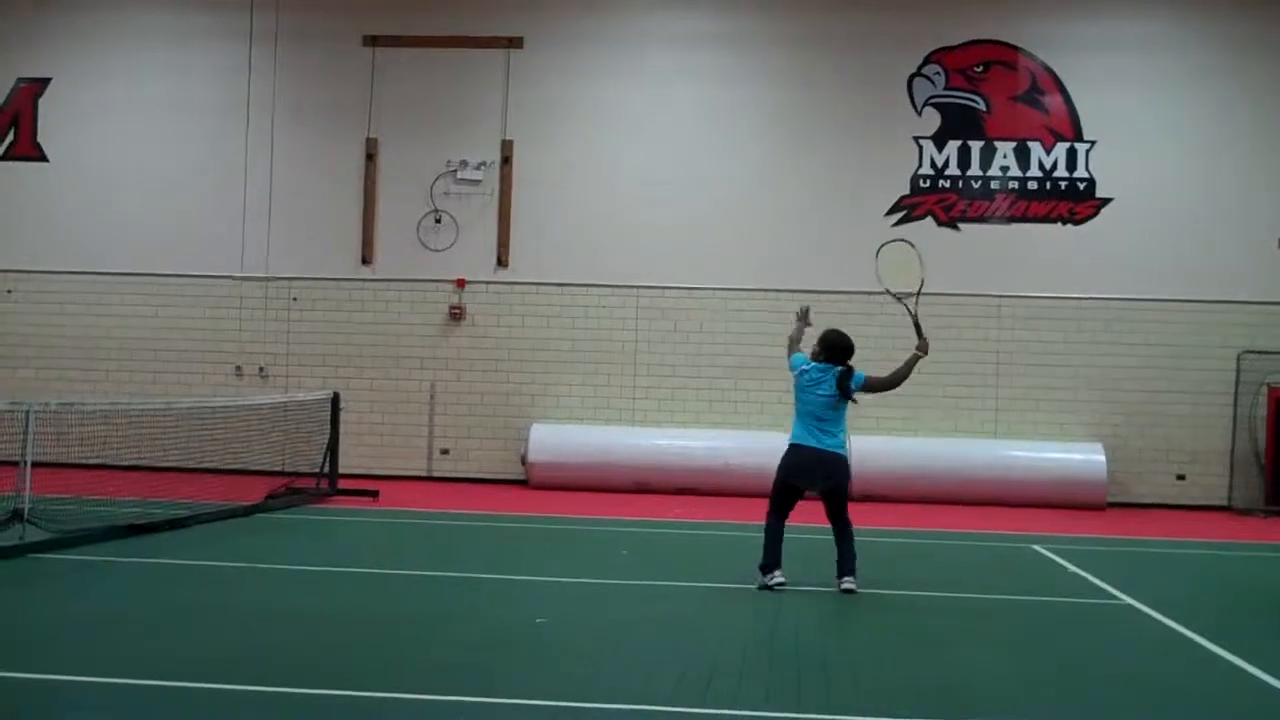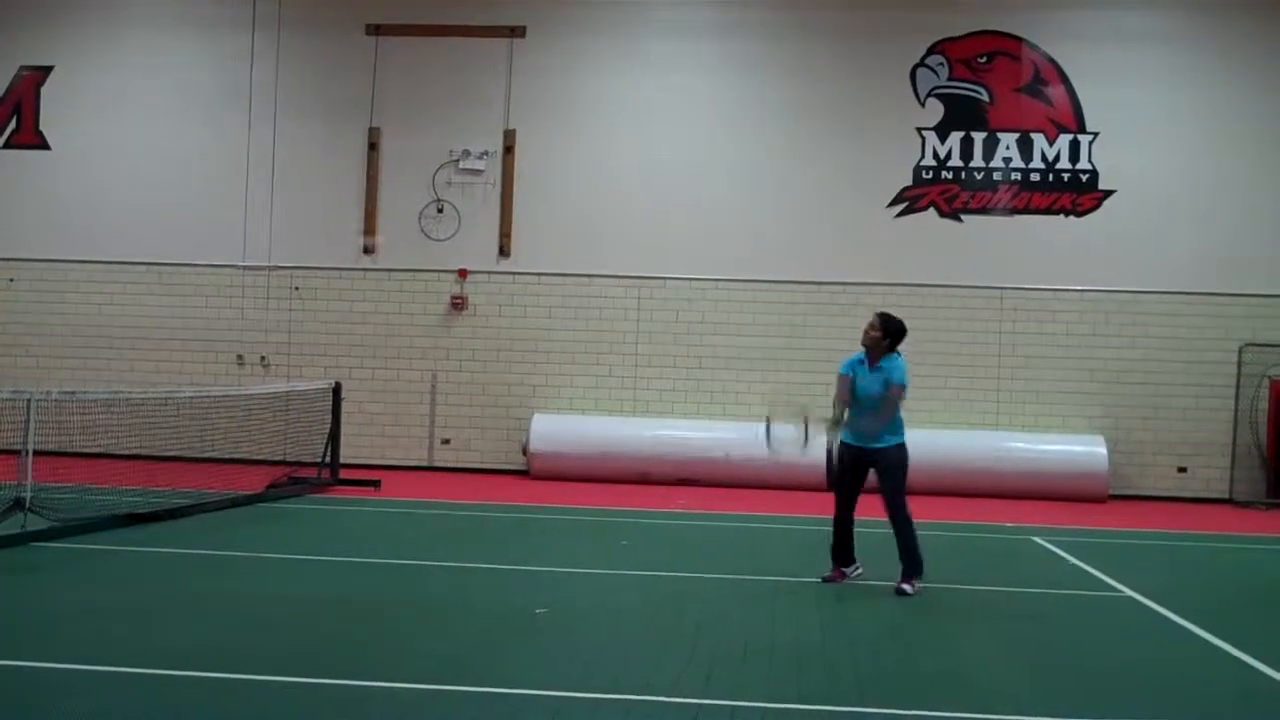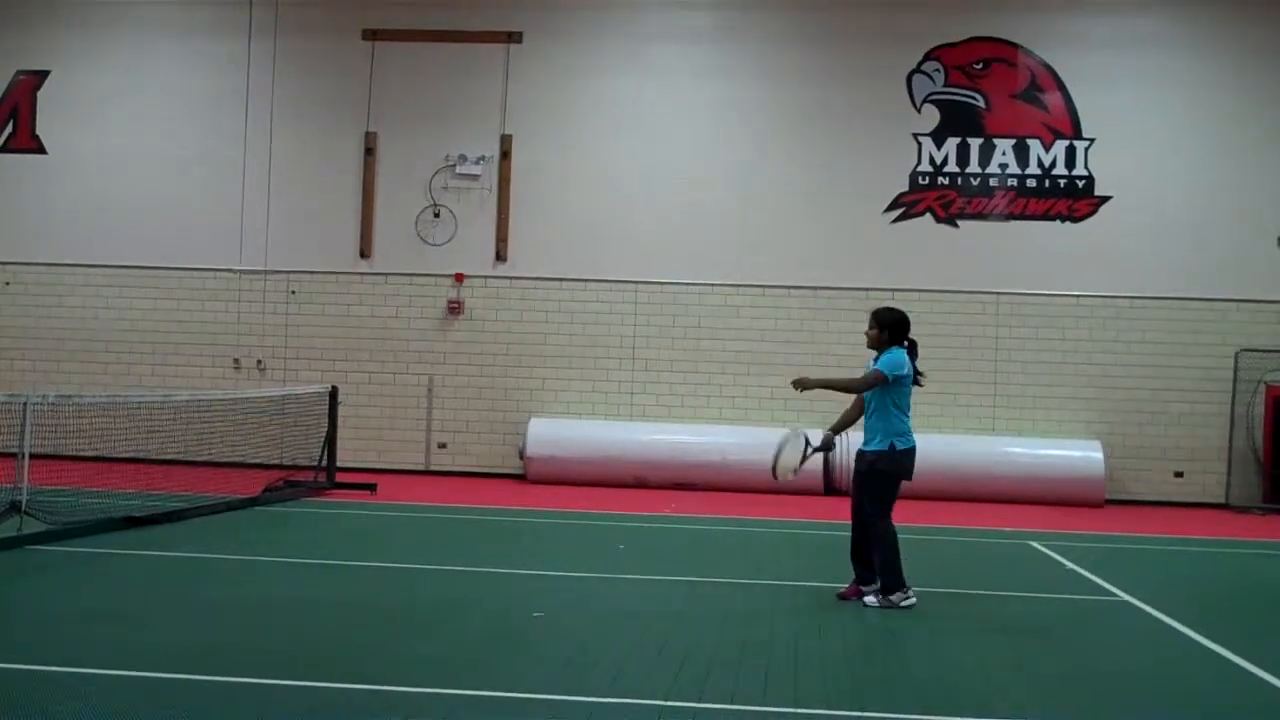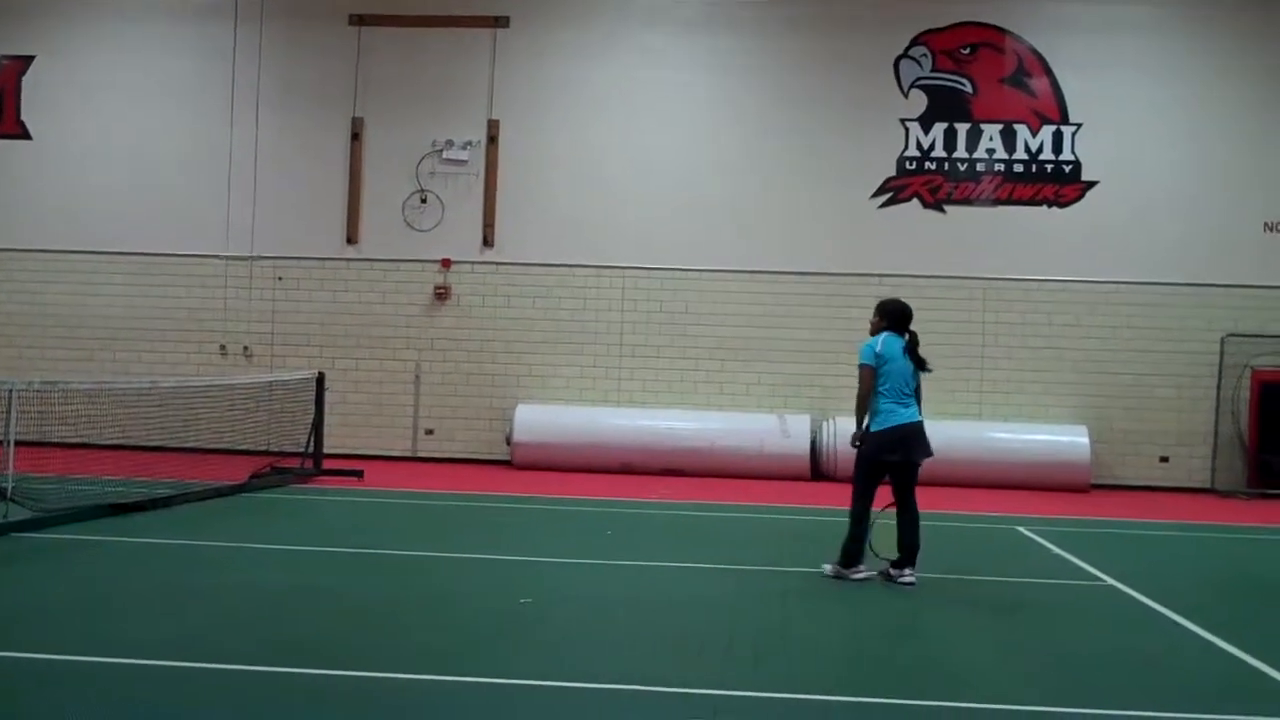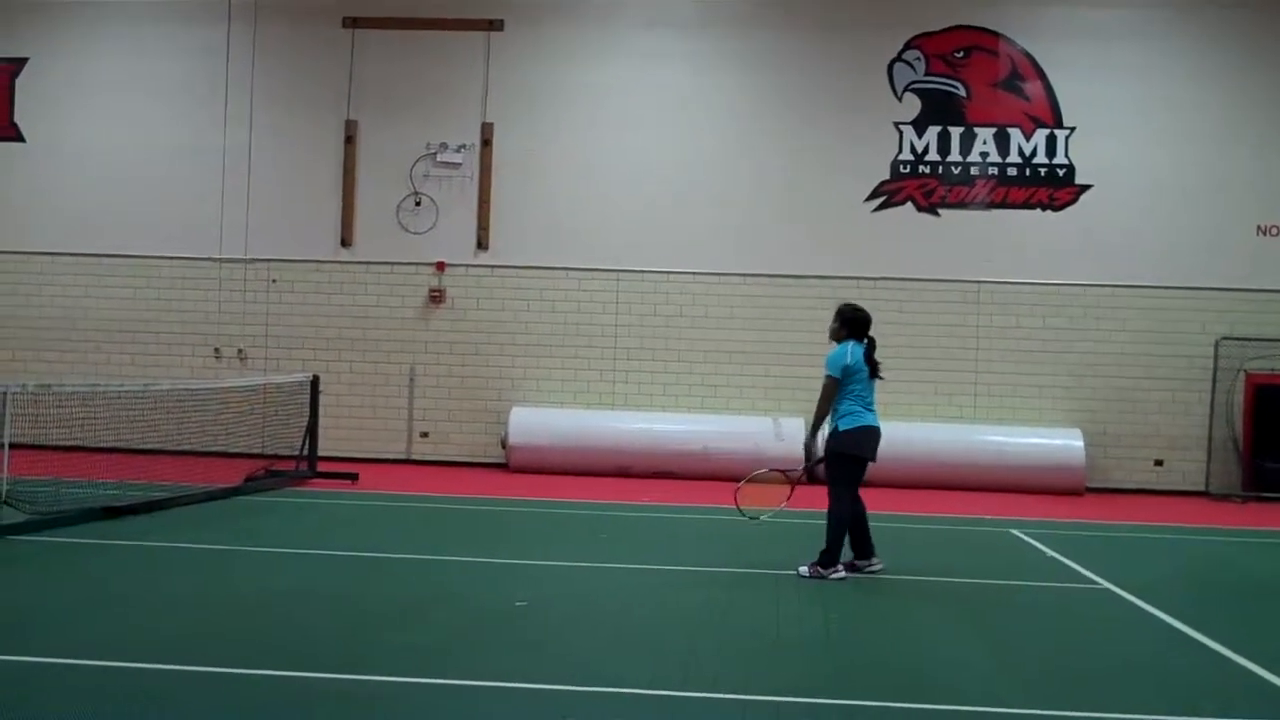
dt=1s
person 1, frame 1
left shoulder: (802, 369)
right shoulder: (848, 379)
left elbow: (792, 344)
right elbow: (891, 382)
left wrist: (800, 323)
right wrist: (917, 355)
left hip: (800, 455)
right hip: (834, 460)
left knee: (777, 513)
right knee: (840, 519)
left ankle: (771, 571)
right ankle: (847, 575)
person 1, frame 2
left shoulder: (896, 367)
right shoulder: (852, 363)
left elbow: (893, 403)
right elbow: (842, 395)
left wrist: (873, 424)
right wrist: (838, 415)
left hip: (889, 446)
right hip: (853, 444)
left knee: (896, 507)
right knee: (843, 506)
left ankle: (911, 574)
right ankle: (845, 563)
person 1, frame 3
left shoulder: (897, 360)
right shoulder: (881, 361)
left elbow: (859, 386)
right elbow: (861, 406)
left wrist: (815, 382)
right wrist: (832, 432)
left hip: (892, 451)
right hip: (872, 450)
left knee: (876, 517)
right knee: (860, 515)
left ankle: (896, 590)
right ankle: (866, 580)
person 1, frame 4
left shoulder: (873, 346)
right shoulder: (910, 350)
left elbow: (865, 390)
left wrist: (859, 428)
left hip: (883, 431)
right hip: (912, 430)
left knee: (862, 496)
right knee: (906, 499)
left ankle: (851, 563)
right ankle: (905, 566)
person 1, frame 5
left shoulder: (840, 355)
right shoulder: (864, 353)
left elbow: (827, 399)
left wrist: (812, 434)
left hip: (849, 432)
right hip: (867, 430)
left knee: (839, 498)
right knee: (850, 495)
left ankle: (829, 564)
right ankle: (866, 556)
